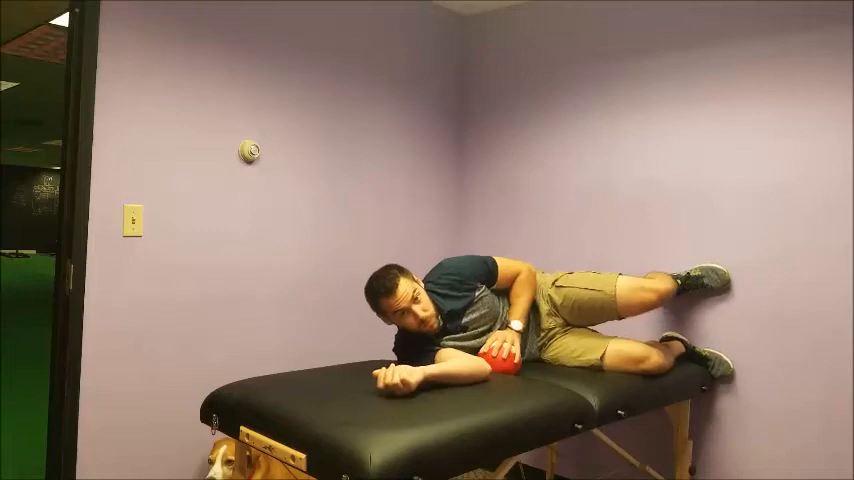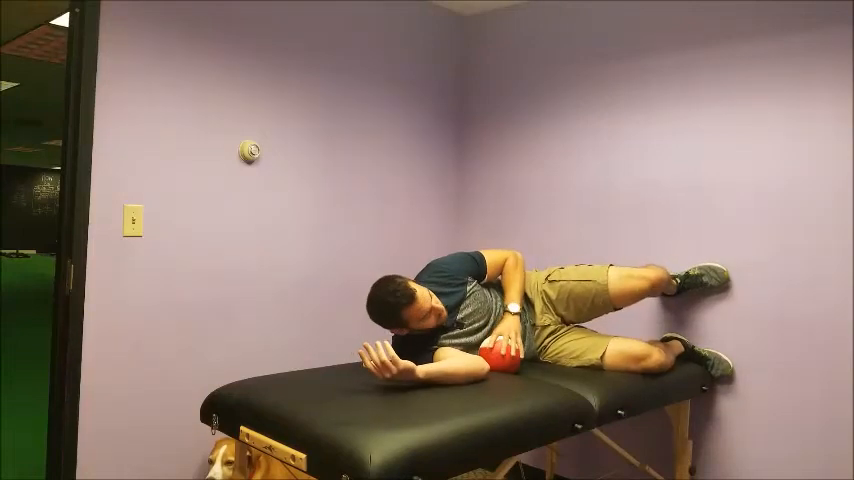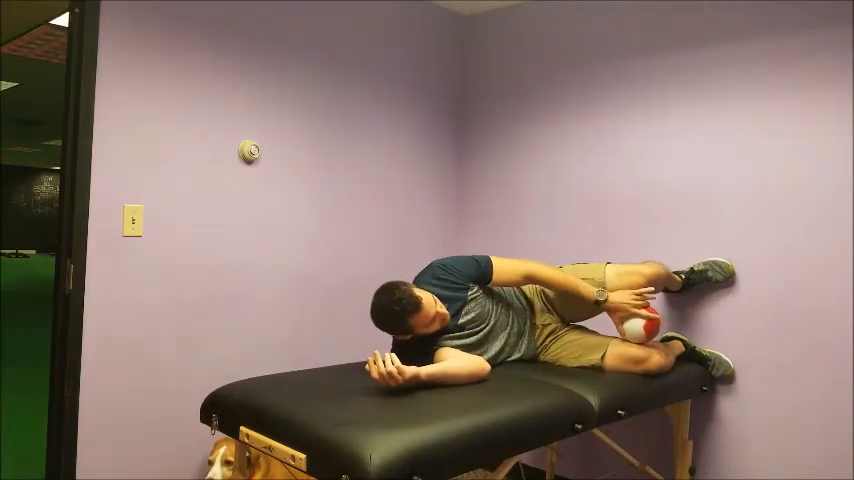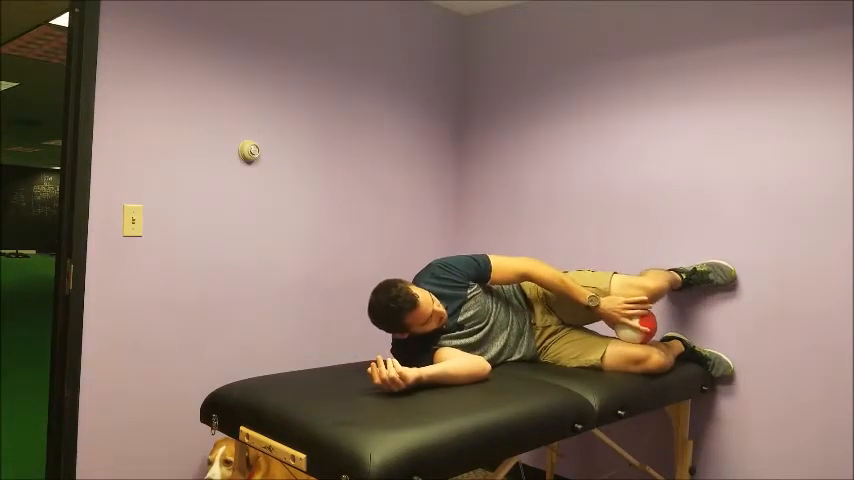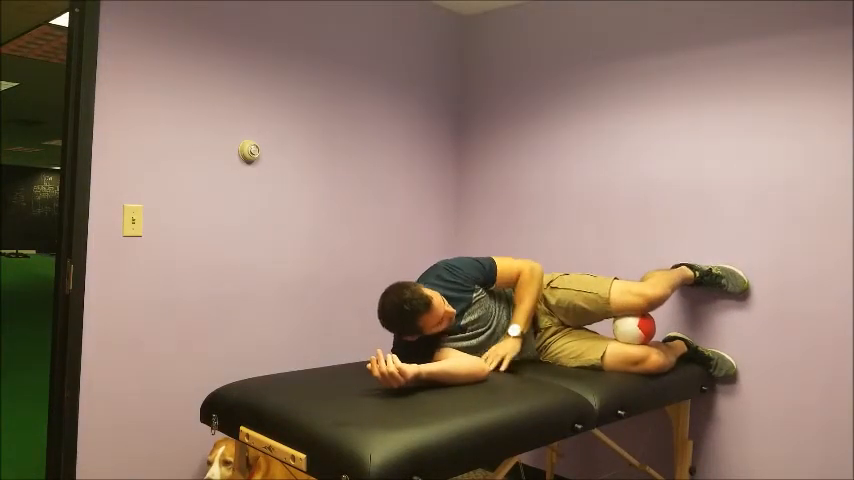
dt=1s
person 1, frame 1
left shoulder: (450, 273)
right shoulder: (413, 349)
left elbow: (525, 272)
right elbow: (480, 367)
left wrist: (513, 326)
right wrist: (417, 375)
left hip: (544, 298)
right hip: (544, 343)
left knee: (654, 292)
right knee: (651, 361)
left ankle: (678, 282)
right ankle: (678, 347)
person 1, frame 2
left shoulder: (440, 273)
right shoulder: (415, 347)
left elbow: (511, 259)
right elbow: (479, 366)
left wrist: (511, 313)
right wrist: (411, 374)
left hip: (539, 295)
right hip: (541, 342)
left knee: (648, 279)
right knee: (652, 359)
left ankle: (676, 283)
right ankle: (678, 347)
person 1, frame 3
left shoulder: (443, 274)
right shoulder: (417, 348)
left elbow: (529, 271)
right elbow: (479, 368)
left wrist: (604, 298)
right wrist: (410, 375)
left hip: (541, 297)
right hip: (541, 341)
left knee: (647, 276)
right knee: (653, 360)
left ankle: (678, 281)
right ankle: (679, 347)
person 1, frame 4
left shoulder: (440, 273)
right shoulder: (415, 348)
left elbow: (527, 268)
right elbow: (479, 367)
left wrist: (596, 303)
right wrist: (412, 377)
left hip: (539, 299)
right hip: (542, 342)
left knee: (647, 289)
right knee: (652, 360)
left ankle: (679, 277)
right ankle: (678, 346)
person 1, frame 5
left shoulder: (447, 274)
right shoulder: (416, 348)
left elbow: (529, 271)
right elbow: (478, 368)
left wrist: (512, 334)
right wrist: (412, 373)
left hip: (544, 297)
right hip: (542, 343)
left knee: (648, 295)
right knee: (651, 360)
left ankle: (688, 273)
right ankle: (680, 347)
